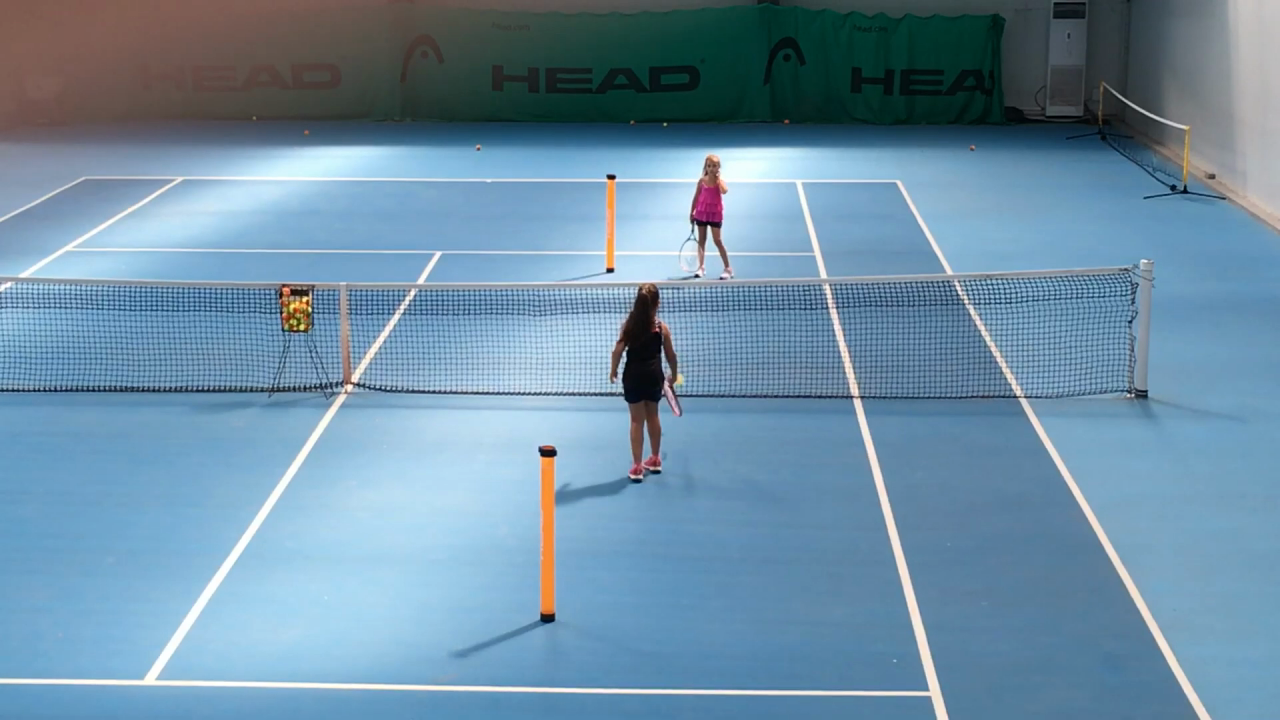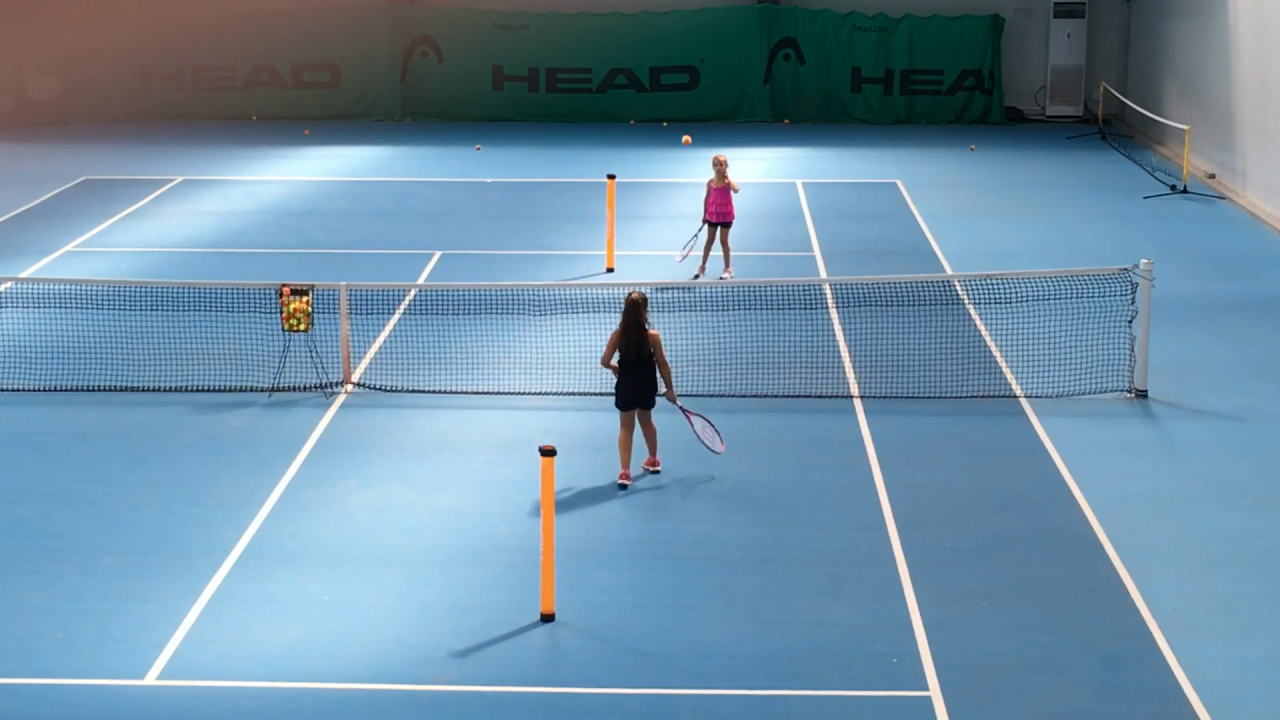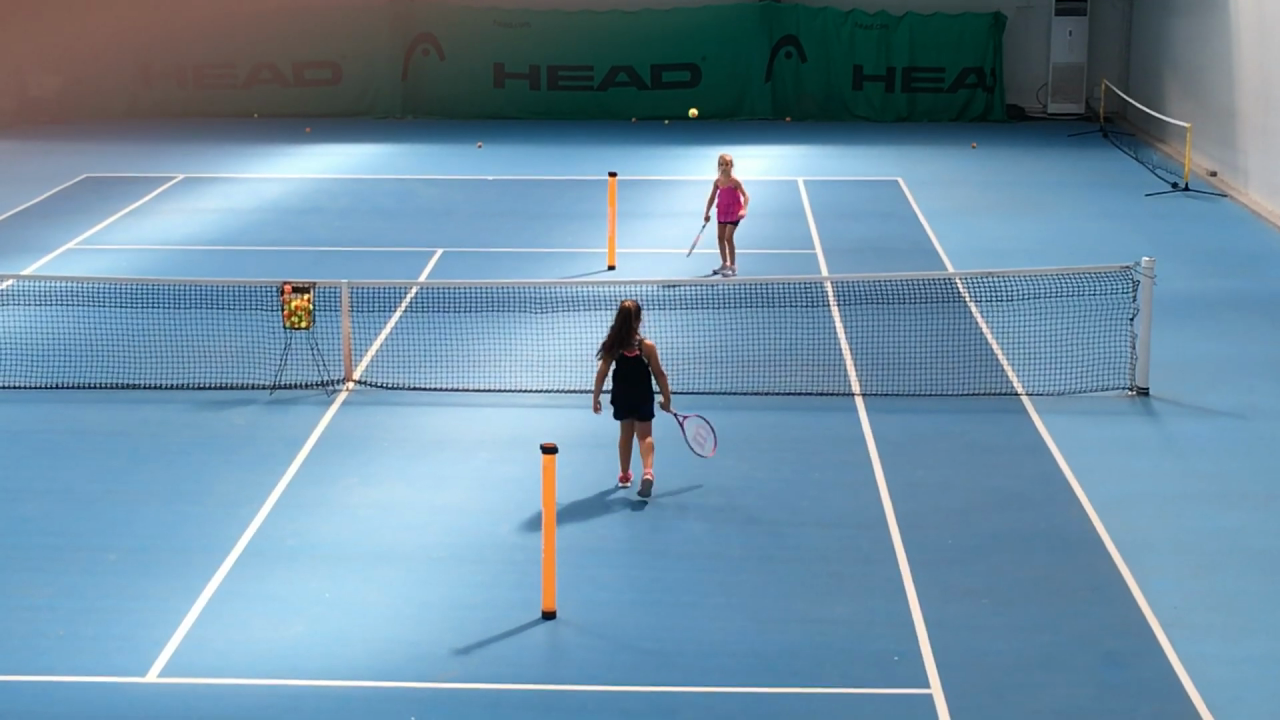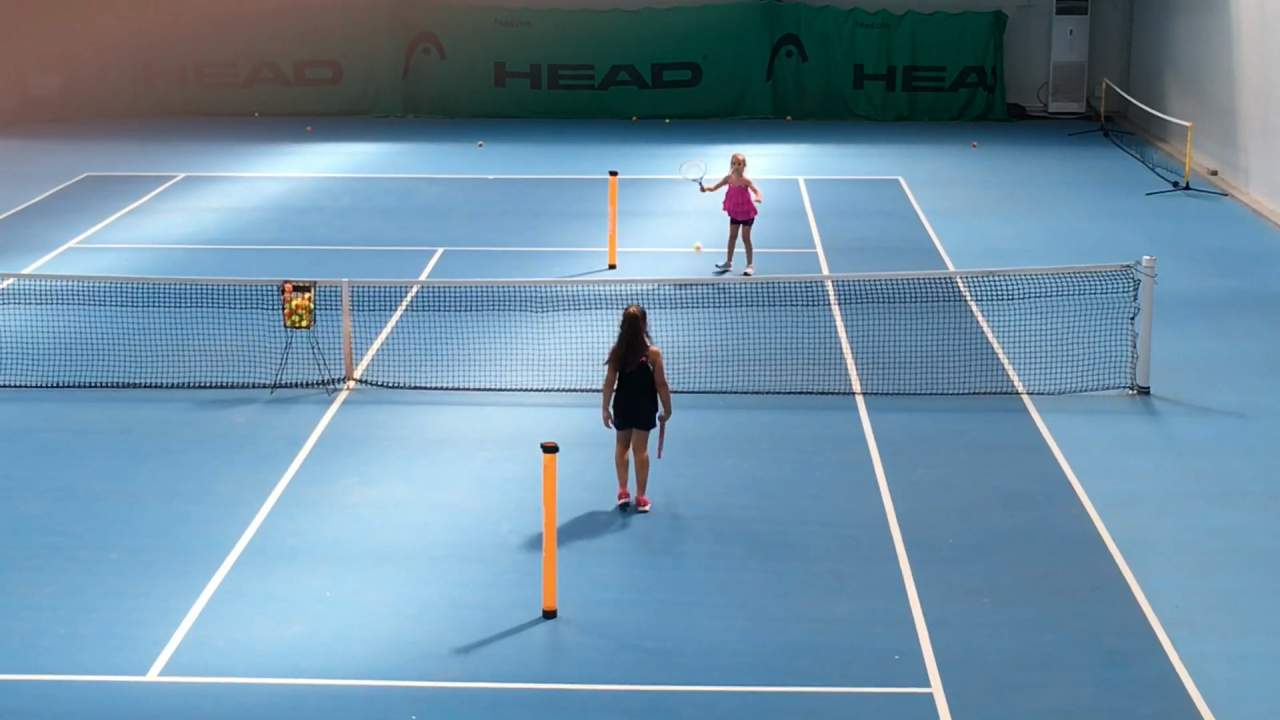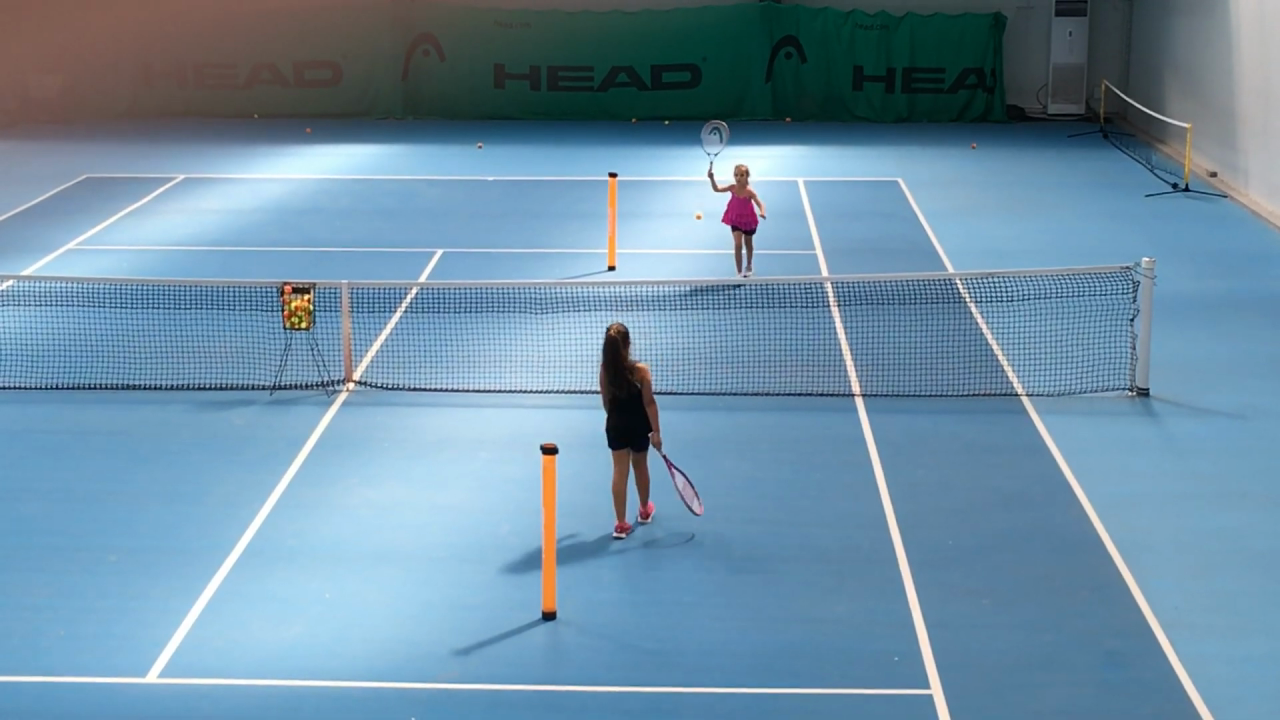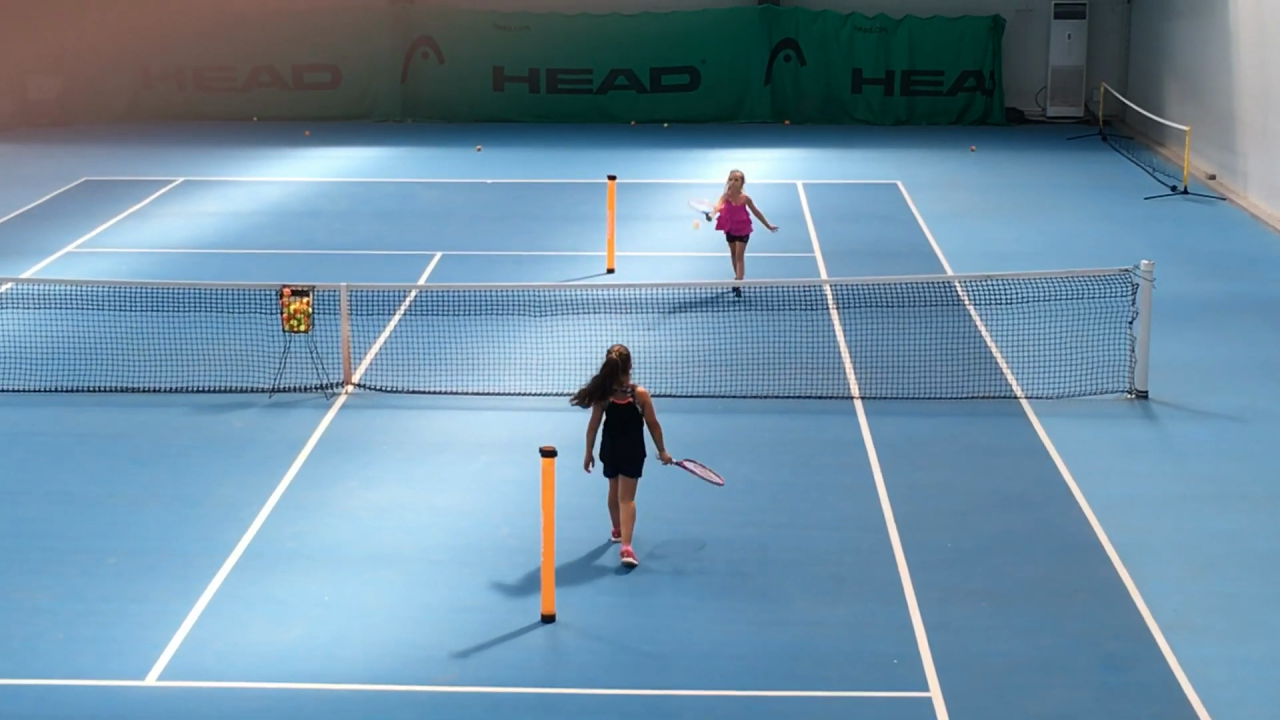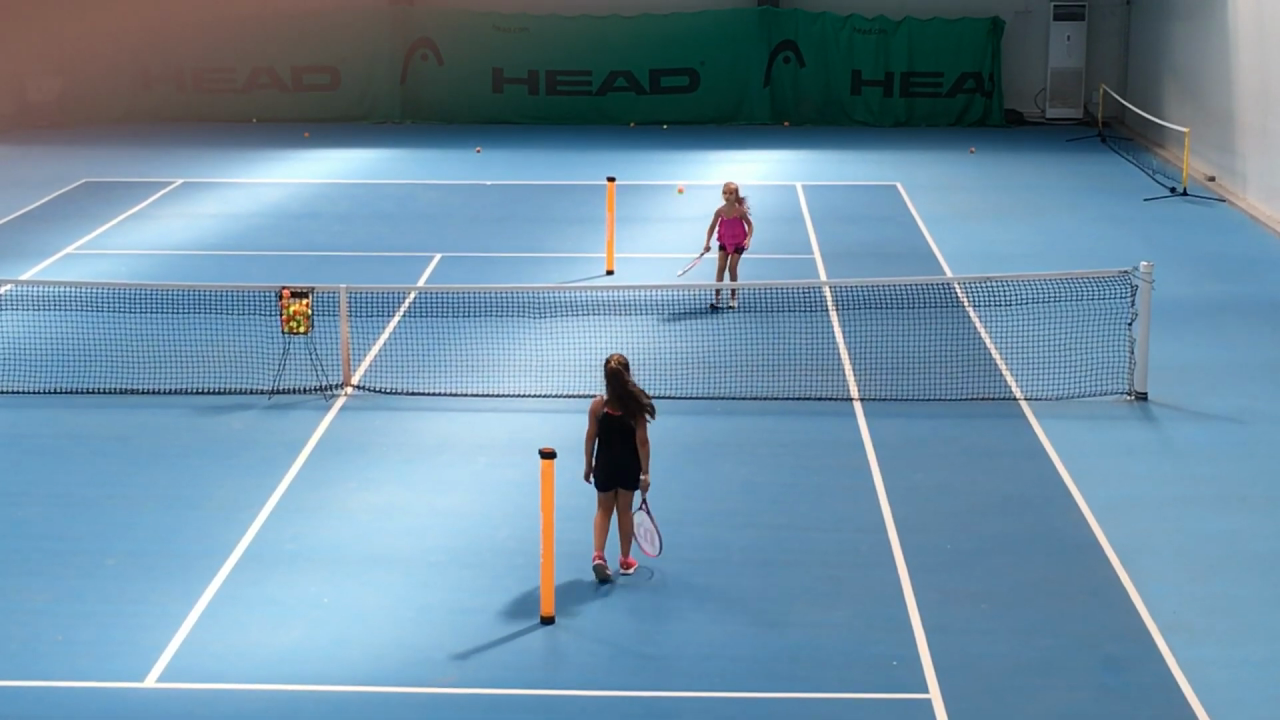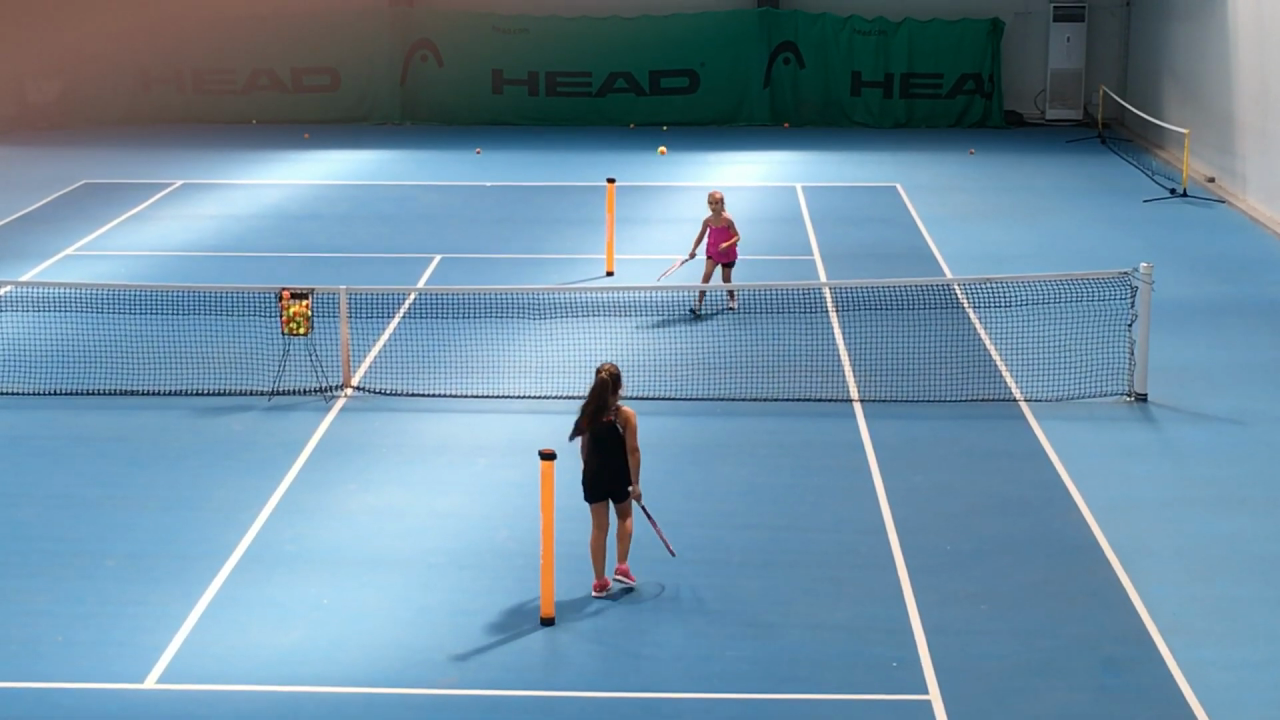
dt=0.4s
person 1, frame 1
left shoulder: (629, 324)
right shoulder: (661, 327)
left elbow: (617, 351)
right elbow: (670, 355)
left wrist: (613, 371)
right wrist: (673, 374)
left hip: (633, 376)
right hip: (654, 376)
left knee: (636, 421)
right knee: (652, 416)
left ankle: (637, 466)
right ankle: (655, 459)
person 1, frame 2
left shoulder: (618, 334)
right shoulder: (652, 336)
left elbow: (605, 361)
right elbow: (662, 364)
left wrist: (616, 369)
right wrist: (670, 388)
left hip: (626, 387)
right hip: (647, 386)
left knee: (626, 428)
right knee: (646, 422)
left ankle: (625, 472)
right ankle: (653, 461)
person 1, frame 3
left shoulder: (613, 344)
right shoulder: (647, 346)
left elbow: (601, 373)
right elbow: (659, 374)
left wrist: (596, 397)
right wrist: (666, 397)
left hip: (621, 397)
right hip: (643, 398)
left knee: (626, 434)
right knee: (645, 436)
left ankle: (624, 475)
right ankle: (647, 473)
person 1, frame 4
left shoulder: (616, 350)
right shoulder: (653, 352)
left elbow: (609, 382)
right elbow: (661, 384)
left wrist: (606, 409)
right wrist: (667, 409)
left hip: (623, 406)
right hip: (645, 407)
left knee: (622, 445)
right knee: (640, 449)
left ankle: (623, 491)
right ankle: (641, 498)
person 1, frame 5
left shoulder: (606, 371)
right shoulder: (640, 370)
left elbow: (606, 400)
right elbow: (649, 403)
right wrist: (656, 432)
left hip: (616, 426)
right hip: (639, 426)
left knee: (620, 473)
right knee: (640, 468)
left ankle: (621, 524)
right ankle: (644, 508)
person 1, frame 6
left shoulder: (601, 393)
right shoulder: (641, 394)
left elbow: (594, 425)
right elbow: (653, 425)
left wrist: (588, 452)
right wrist: (662, 450)
left hip: (609, 450)
right hip: (633, 452)
left knee: (614, 492)
right knee: (627, 498)
left ankle: (617, 530)
right ankle: (626, 548)
person 1, frame 7
left shoulder: (597, 405)
right shoulder: (637, 406)
left elbow: (590, 439)
right elbow: (642, 442)
left wrist: (588, 465)
right wrist: (645, 472)
left hip: (604, 465)
right hip: (629, 466)
left knee: (603, 510)
right knee: (625, 512)
left ankle: (598, 555)
right ankle: (625, 560)
person 1, frame 8
left shoulder: (589, 414)
right shoulder: (626, 415)
left elbow: (584, 448)
right elbow: (633, 451)
right wrist: (635, 482)
left hip: (593, 477)
right hip: (618, 476)
left knee: (599, 528)
right knee: (625, 518)
left ankle: (600, 583)
right ankle: (622, 568)
